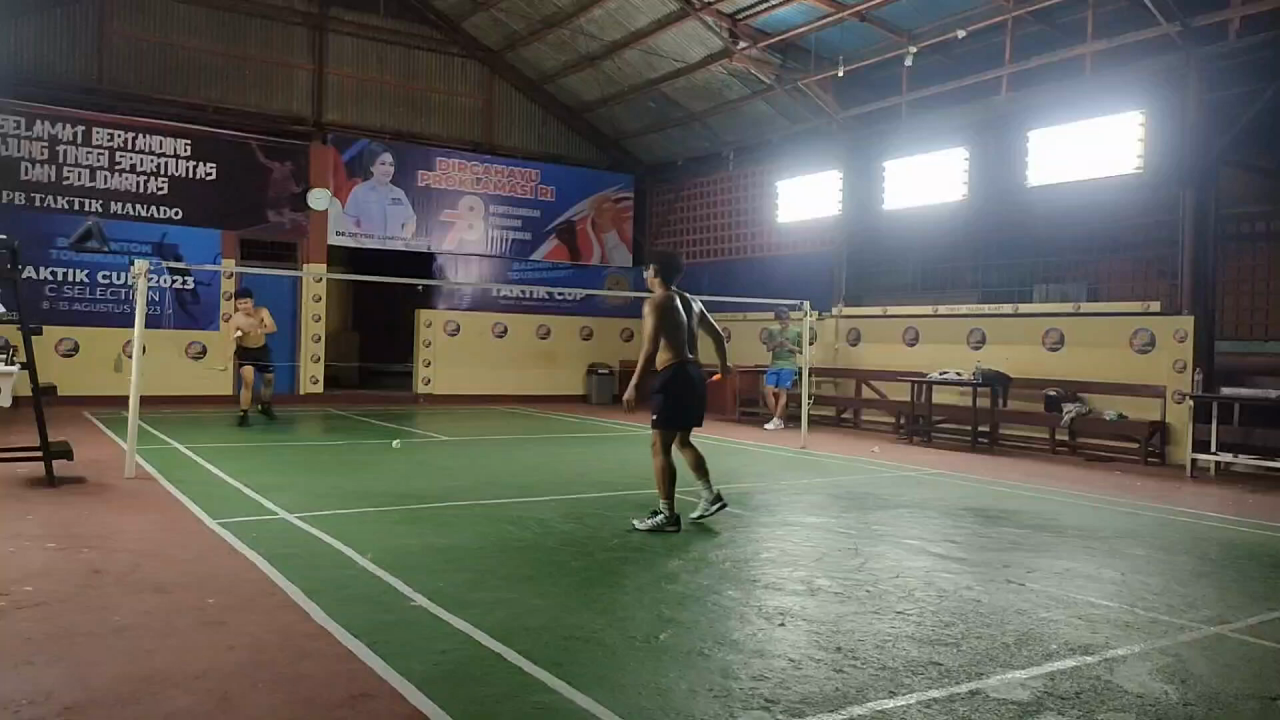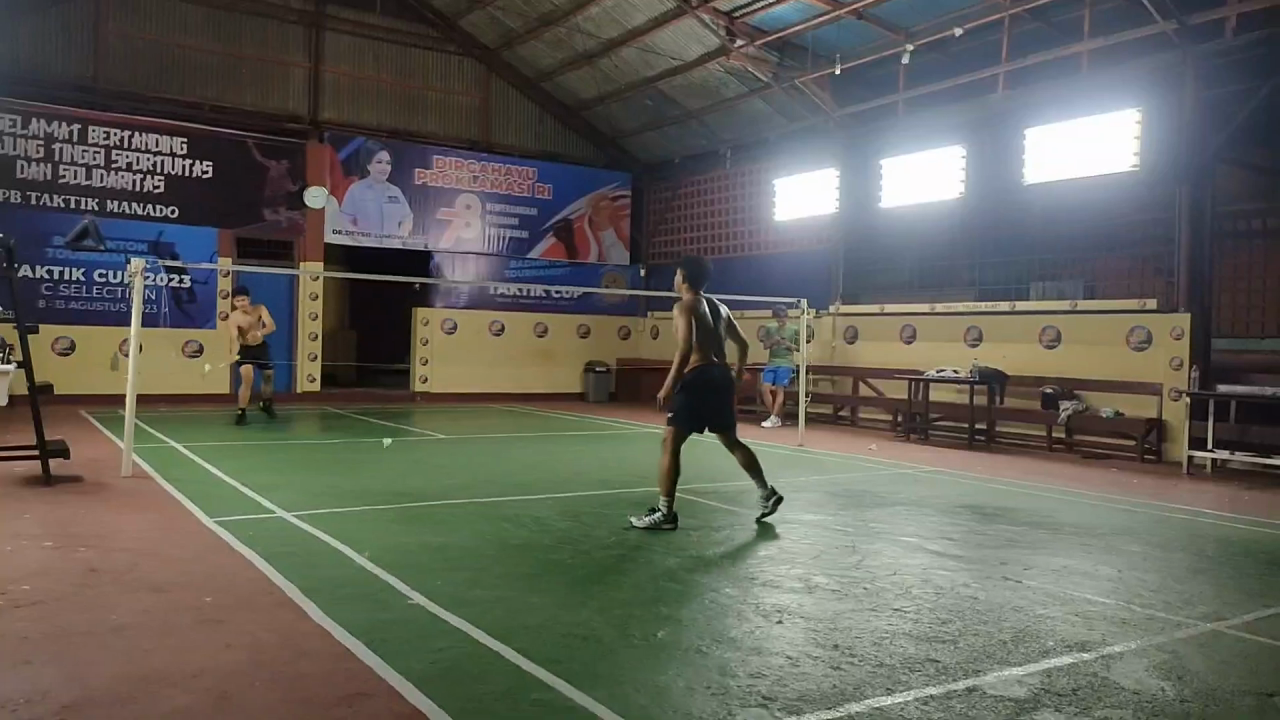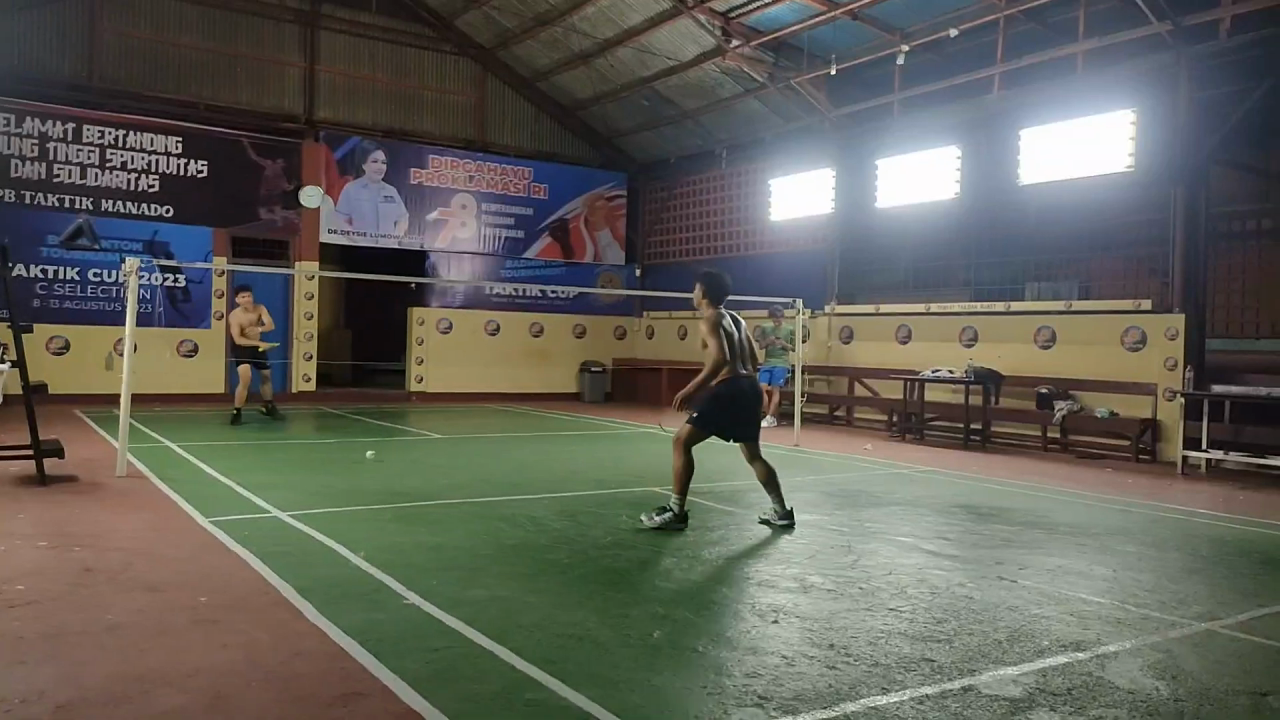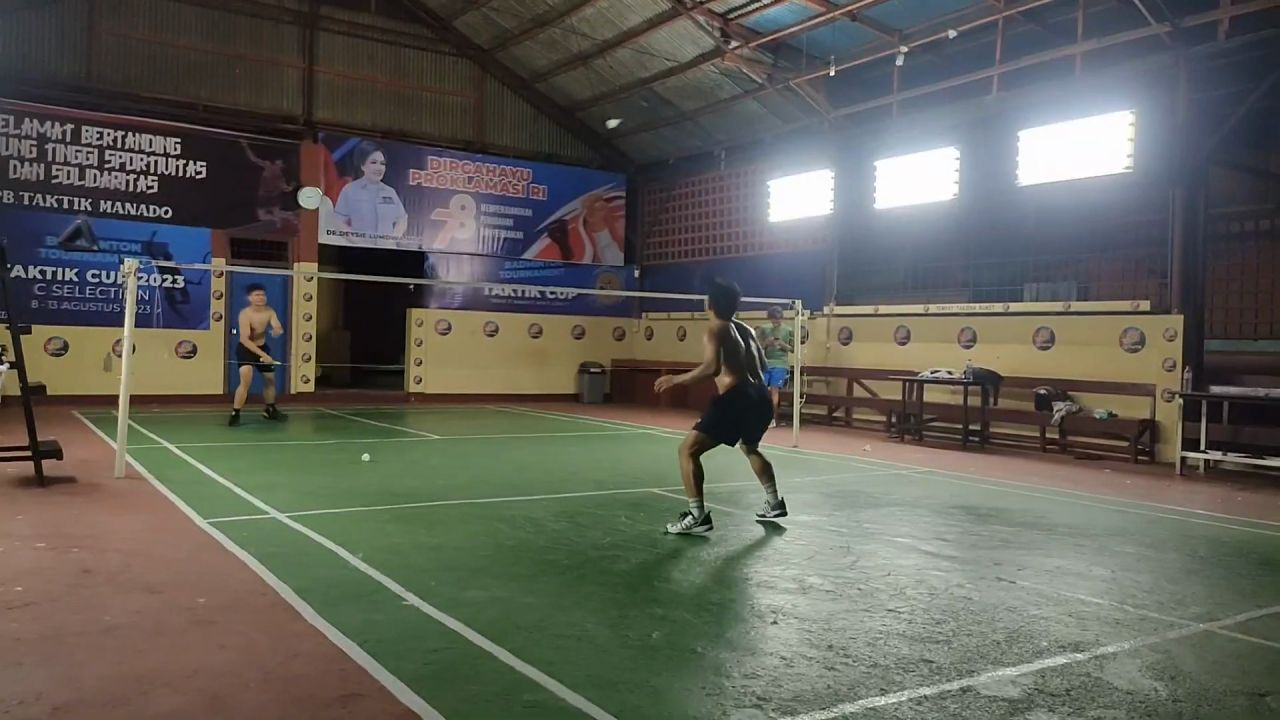
dt=0.2s
person 1, frame 1
left shoulder: (656, 302)
right shoulder: (692, 303)
left elbow: (651, 346)
right elbow: (718, 335)
left wrist: (633, 386)
right wrist: (724, 363)
left hip: (674, 376)
right hip: (694, 374)
left knee: (659, 446)
right knee: (683, 441)
left ankle: (667, 515)
right ankle: (710, 496)
person 1, frame 2
left shoulder: (684, 307)
right shoulder: (718, 307)
left elbow: (686, 347)
right elbow: (742, 343)
left wrist: (669, 385)
right wrist: (738, 368)
left hip: (701, 380)
right hip: (722, 379)
left knee: (670, 443)
right knee: (732, 442)
left ankle: (664, 512)
right ankle: (768, 496)
person 1, frame 3
left shoulder: (711, 321)
right shoulder: (736, 320)
left elbow: (720, 359)
left wrist: (691, 388)
left hip: (729, 391)
right hip: (751, 390)
left knee: (681, 442)
right knee: (753, 455)
left ankle: (675, 510)
right ankle: (781, 510)
person 1, frame 4
left shoulder: (714, 332)
right shoulder: (746, 331)
left elbow: (711, 368)
left wrist: (676, 380)
left hip: (737, 399)
right hip: (762, 401)
left knee: (688, 451)
right knee: (750, 449)
left ankle: (697, 515)
right ankle: (774, 501)
